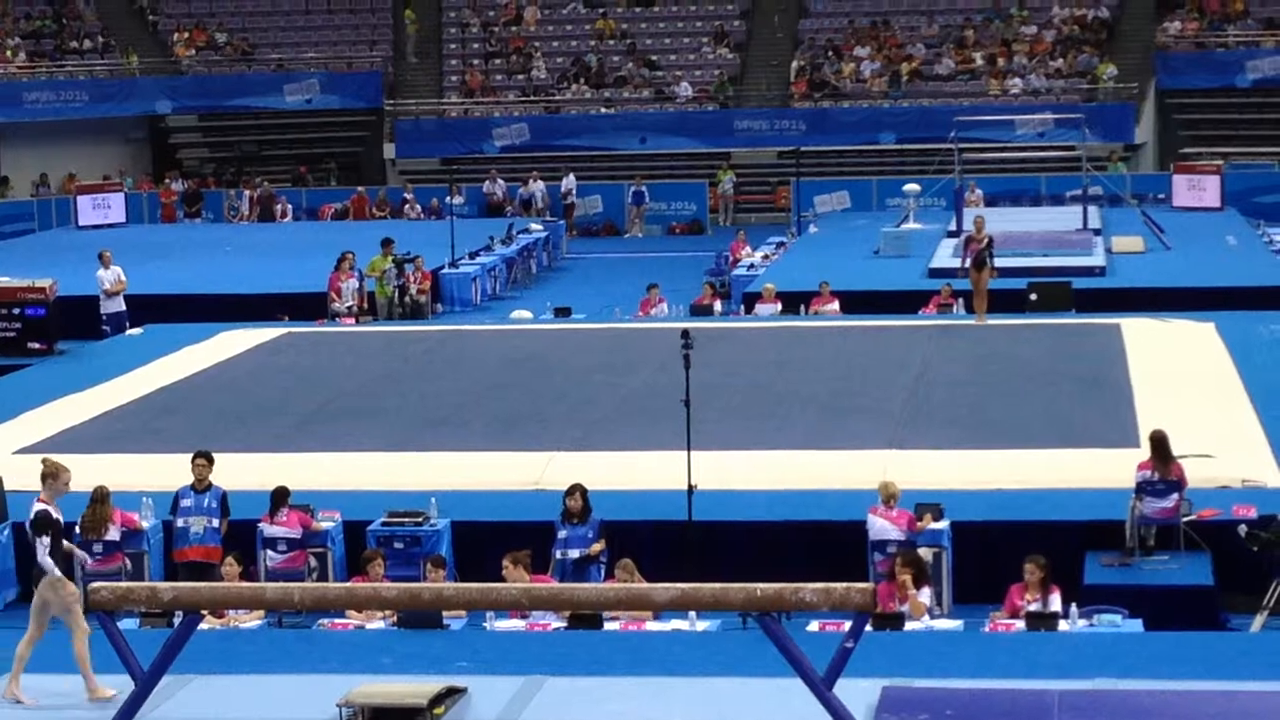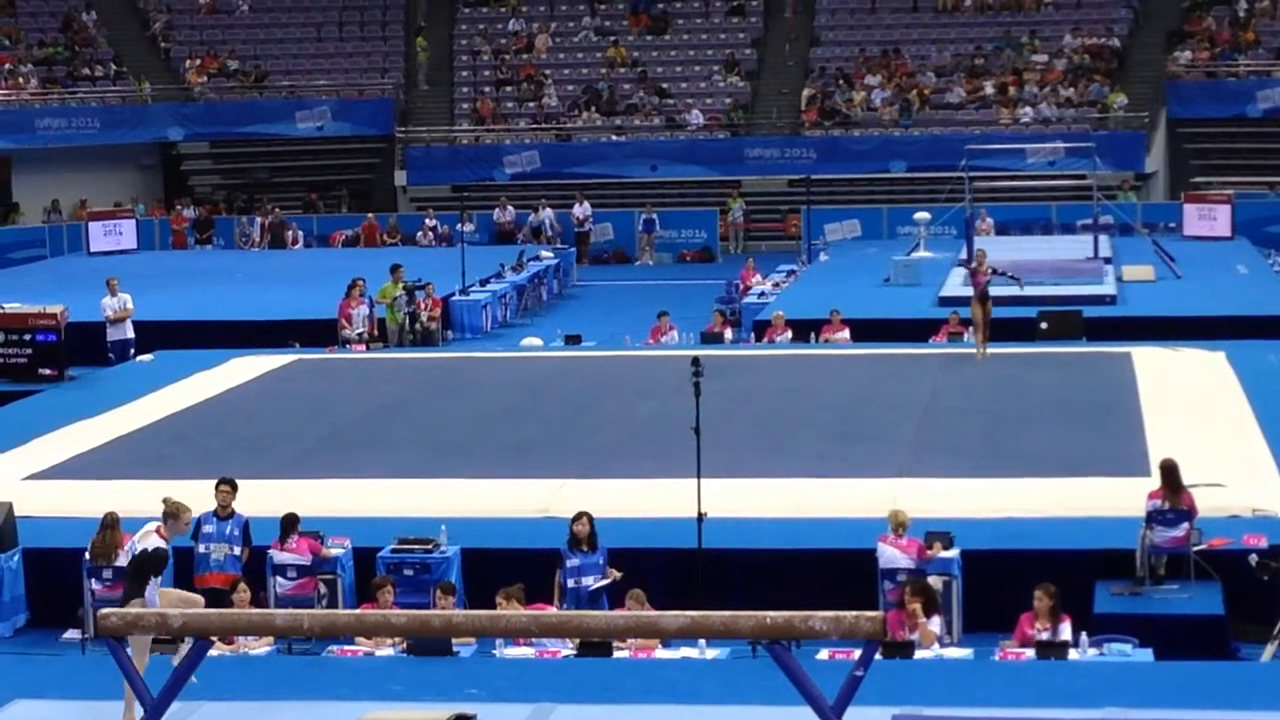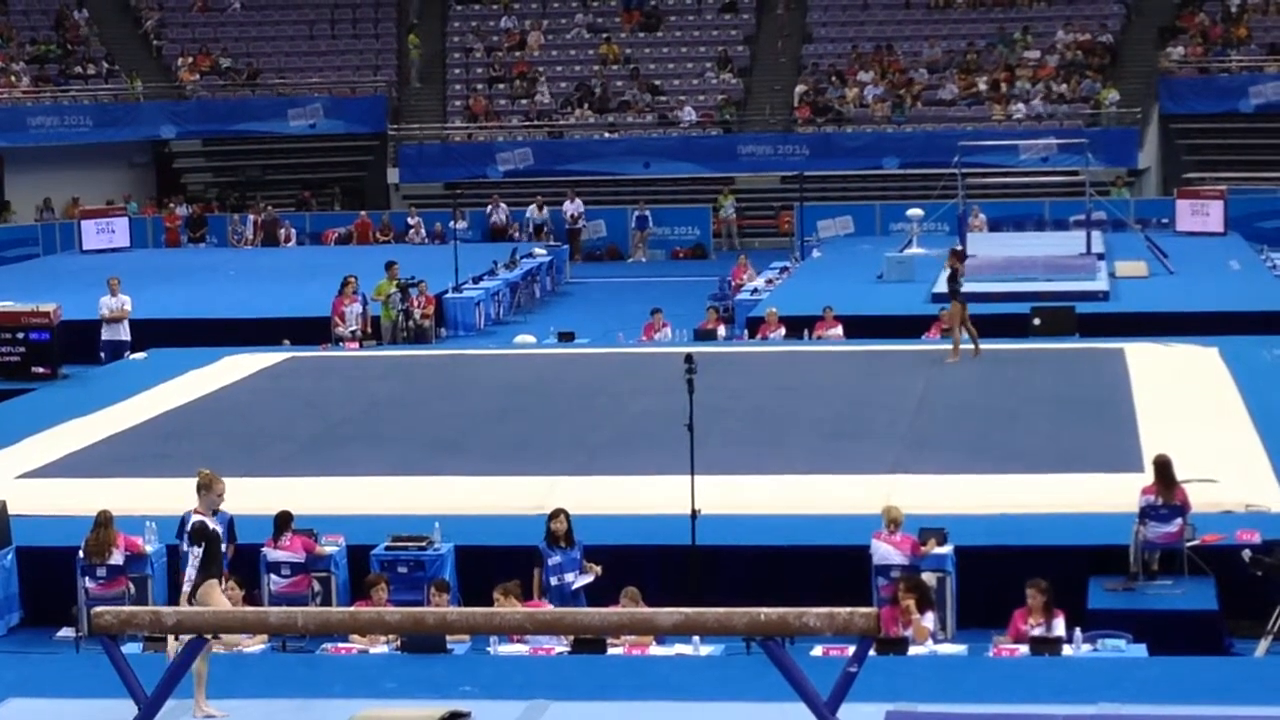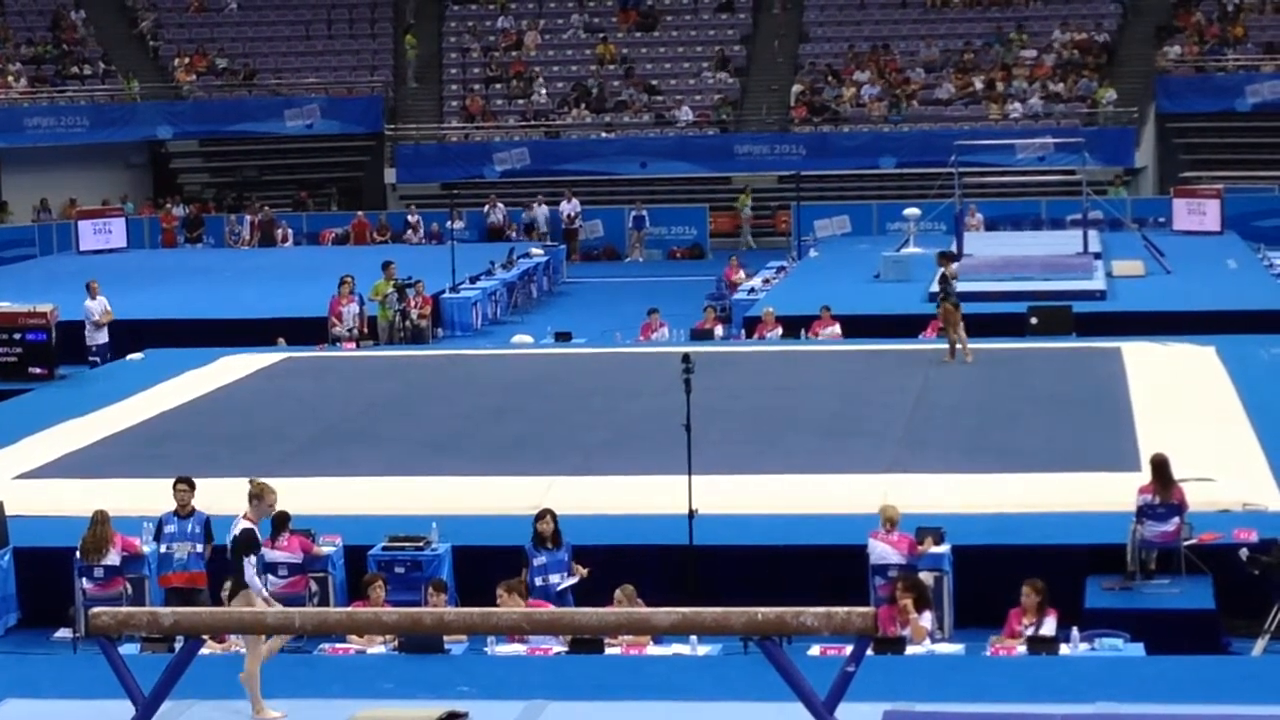
dt=1s
person 1, frame 1
left shoulder: (49, 505)
right shoulder: (43, 514)
right elbow: (42, 556)
left wrist: (72, 549)
right wrist: (65, 585)
left hip: (46, 578)
right hip: (49, 578)
left knee: (34, 632)
right knee: (81, 629)
left ankle: (12, 685)
right ankle: (93, 689)
person 1, frame 2
left shoulder: (152, 527)
right shoulder: (160, 552)
left elbow: (128, 551)
right elbow: (150, 594)
left hip: (141, 594)
right hip: (138, 601)
left knee: (197, 601)
right knee: (141, 660)
left ankle: (182, 655)
person 1, frame 3
left shoulder: (210, 517)
right shoulder: (199, 525)
right elbow: (192, 565)
right wrist: (184, 600)
left hip: (212, 584)
right hip: (206, 586)
left knee: (207, 645)
person 1, frame 4
left shoulder: (244, 520)
right shoulder: (248, 534)
right elbow: (250, 575)
right wrist: (267, 600)
left hip: (248, 590)
right hip: (243, 594)
right knee: (255, 649)
left ankle: (248, 673)
